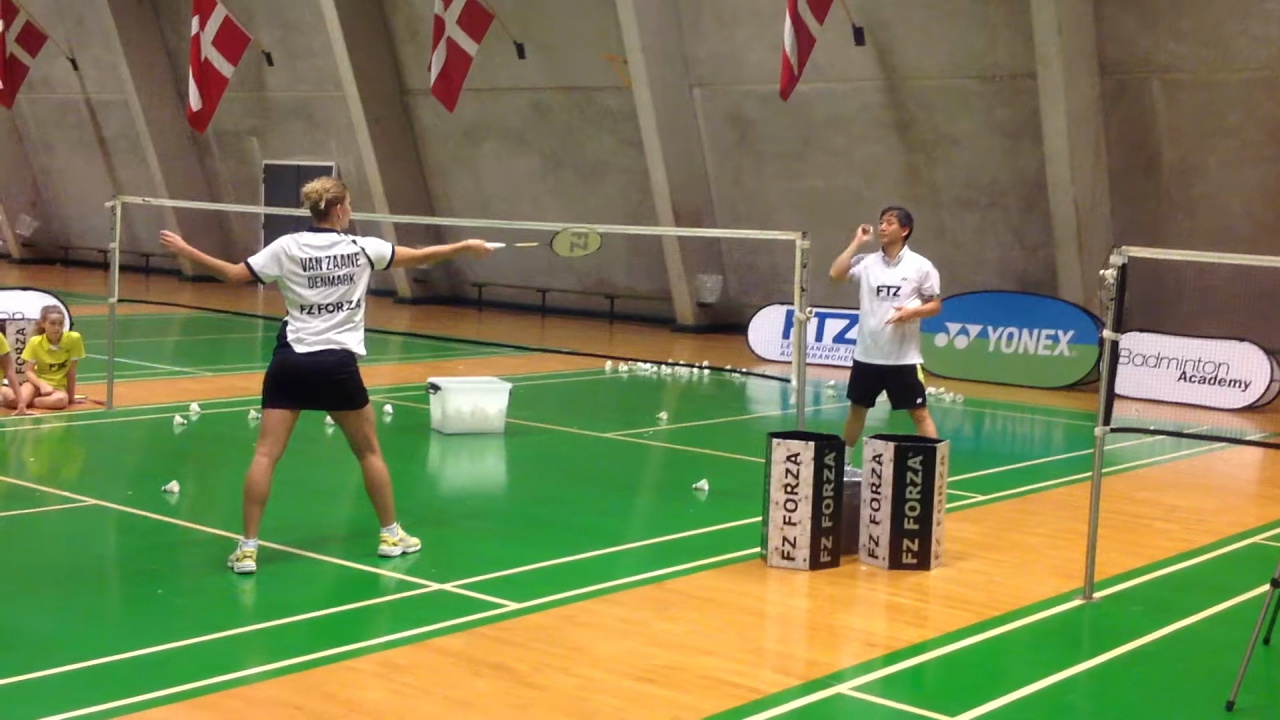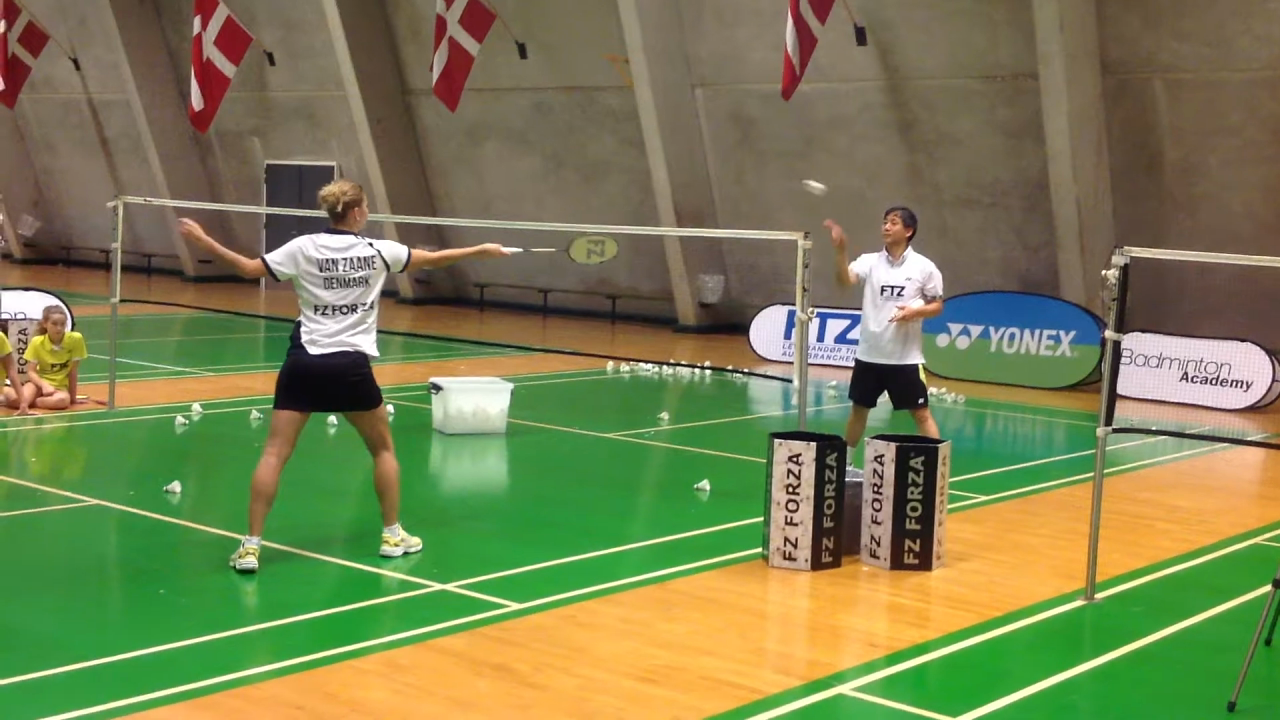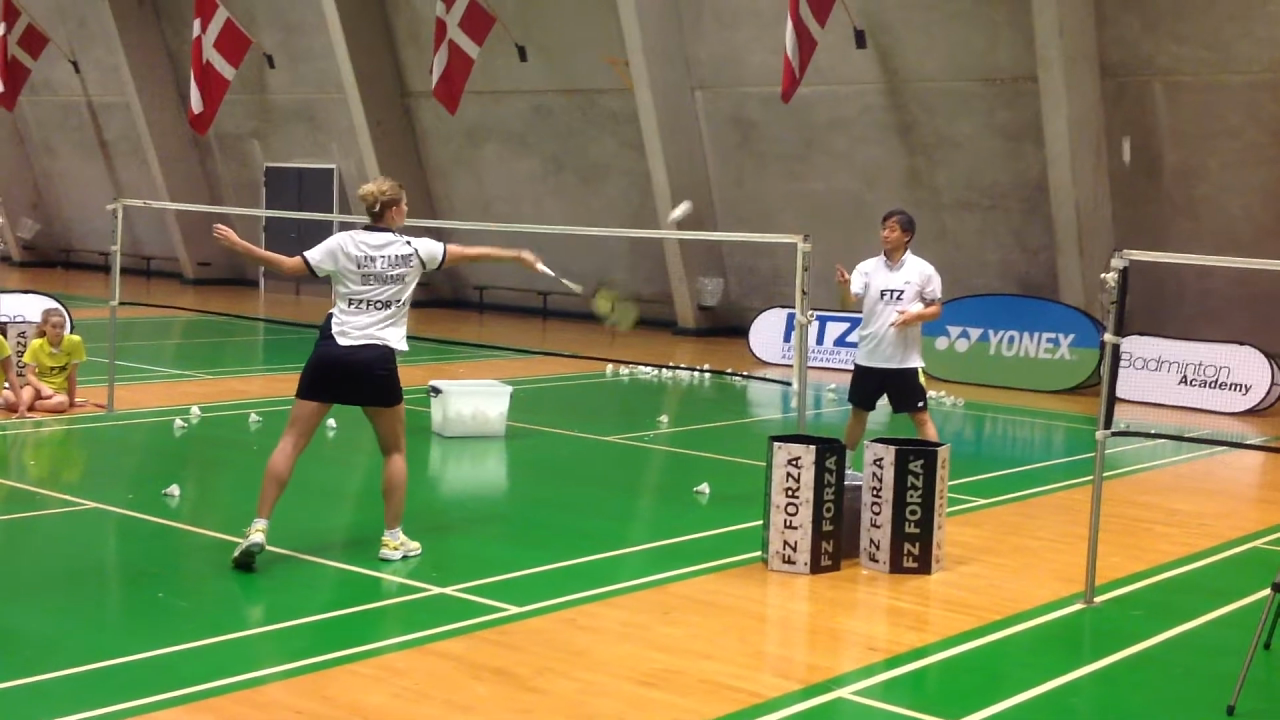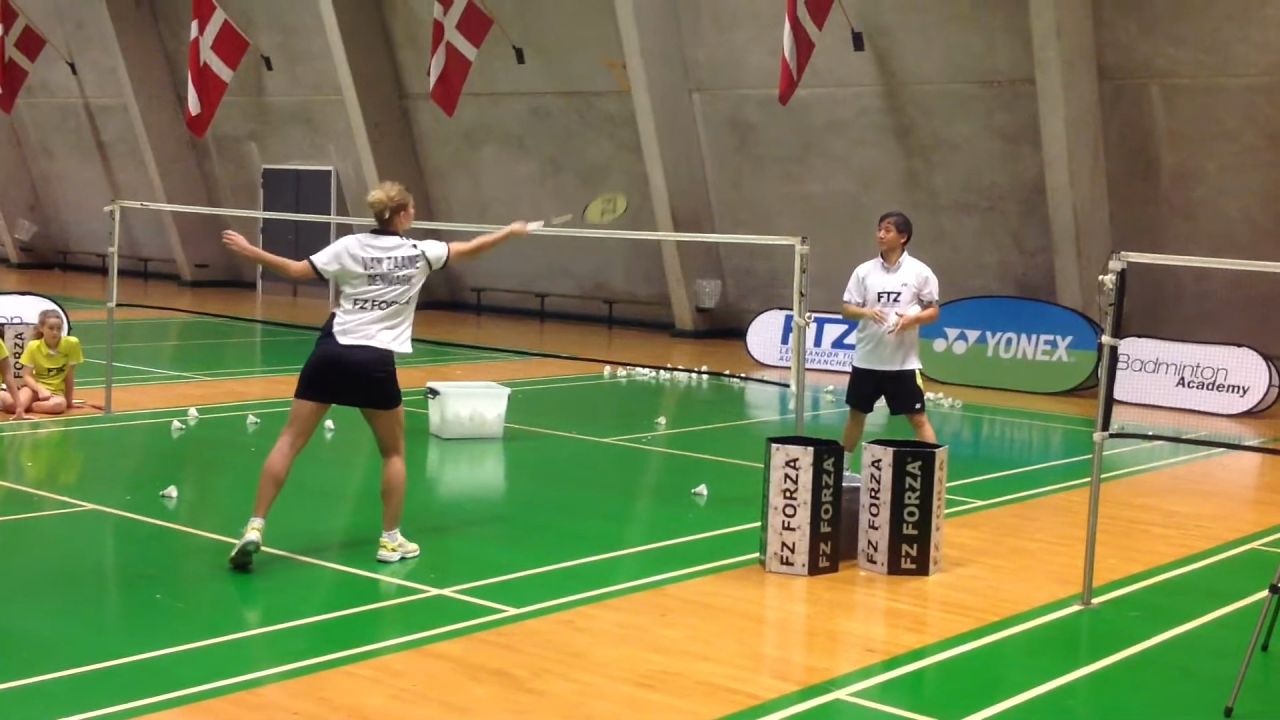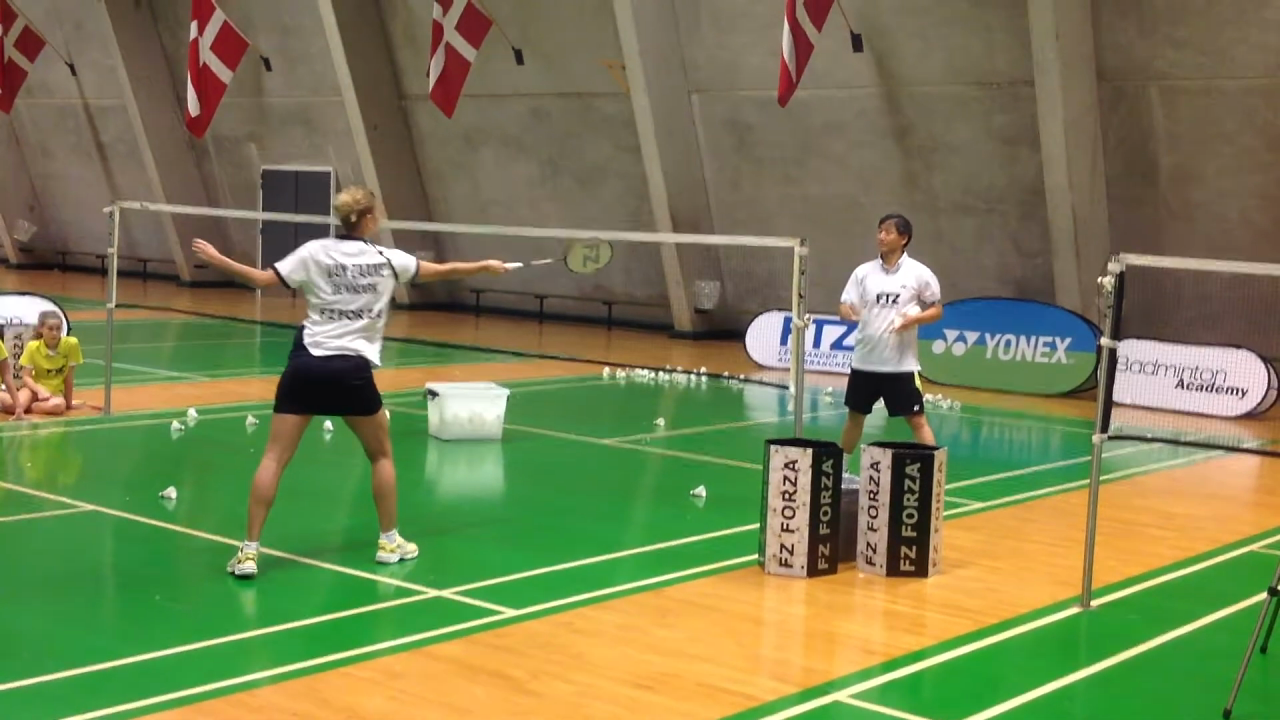
dt=0.3s
person 1, frame 1
left shoulder: (287, 247)
right shoulder: (362, 248)
left elbow: (234, 274)
right elbow: (420, 256)
left wrist: (185, 250)
right wrist: (465, 246)
left hip: (290, 363)
right hip: (337, 365)
left knee: (266, 454)
right knee: (369, 451)
left ankle: (248, 548)
right ankle: (391, 534)
person 1, frame 2
left shoulder: (303, 247)
right shoulder: (377, 251)
left elbow: (248, 269)
right elbow: (434, 259)
left wrist: (203, 240)
right wrist: (482, 250)
left hip: (303, 364)
right hip: (350, 366)
left knee: (274, 454)
right knee: (383, 449)
left ankle: (251, 546)
right ankle: (393, 535)
person 1, frame 3
left shoulder: (343, 243)
right shoulder: (414, 250)
left elbow: (289, 267)
right elbow: (469, 253)
left wrist: (240, 245)
right wrist: (517, 255)
left hip: (330, 354)
right hip: (375, 360)
left knee: (291, 442)
right knee: (394, 450)
left ankle: (258, 529)
right ankle: (392, 538)
person 1, frame 4
left shoulder: (350, 246)
right shoulder: (421, 253)
left elbow: (296, 271)
right elbow: (471, 247)
left wrist: (250, 251)
right wrist: (511, 231)
left hip: (330, 354)
right hip: (375, 362)
left knee: (289, 442)
right knee: (393, 452)
left ankle: (254, 529)
right ankle: (391, 539)
person 1, frame 5
left shoulder: (315, 252)
right shoulder: (386, 260)
left elbow: (263, 280)
right elbow: (442, 271)
left wrist: (216, 258)
right wrist: (485, 266)
left hip: (306, 366)
right hip: (353, 370)
left knee: (274, 458)
right knee: (381, 455)
left ankle: (249, 550)
right ankle: (390, 540)
person 2, frame 1
left shoulder: (921, 266)
right shoulder: (866, 262)
left elbow: (936, 305)
right elbow: (835, 275)
left wrist: (912, 311)
right wrist: (857, 243)
left hip: (904, 357)
right hip: (867, 354)
left knee: (919, 413)
right knee: (857, 409)
right ankle: (843, 463)
person 2, frame 2
left shoulder: (924, 267)
right shoulder: (869, 261)
left elbow: (938, 305)
right elbow: (845, 280)
left wrist: (915, 311)
right wrist: (840, 248)
left hip: (906, 357)
right hip: (869, 354)
left knee: (921, 413)
right knee: (859, 409)
right ankle: (845, 462)
person 2, frame 3
left shoulder: (923, 270)
right shoulder: (867, 267)
left elbow: (936, 309)
right elbow: (848, 303)
left wrist: (915, 315)
right wrist: (845, 287)
left hip: (906, 360)
right hip: (869, 358)
left knee: (920, 416)
right knee: (859, 412)
person 2, frame 4
left shoulder: (920, 272)
right shoulder: (864, 271)
left elbow: (934, 311)
right elbow: (847, 310)
left wrist: (913, 318)
right wrist: (865, 312)
left hip: (903, 363)
right hip: (866, 360)
left knee: (918, 418)
right knee: (856, 414)
right ankle: (842, 467)
person 2, frame 5
left shoulder: (920, 274)
right shoulder: (863, 272)
left elbow: (936, 310)
right elbow: (844, 308)
left wrist: (914, 318)
right wrist: (847, 310)
left hip: (901, 364)
right hip: (865, 362)
left knee: (916, 420)
right knee: (855, 416)
